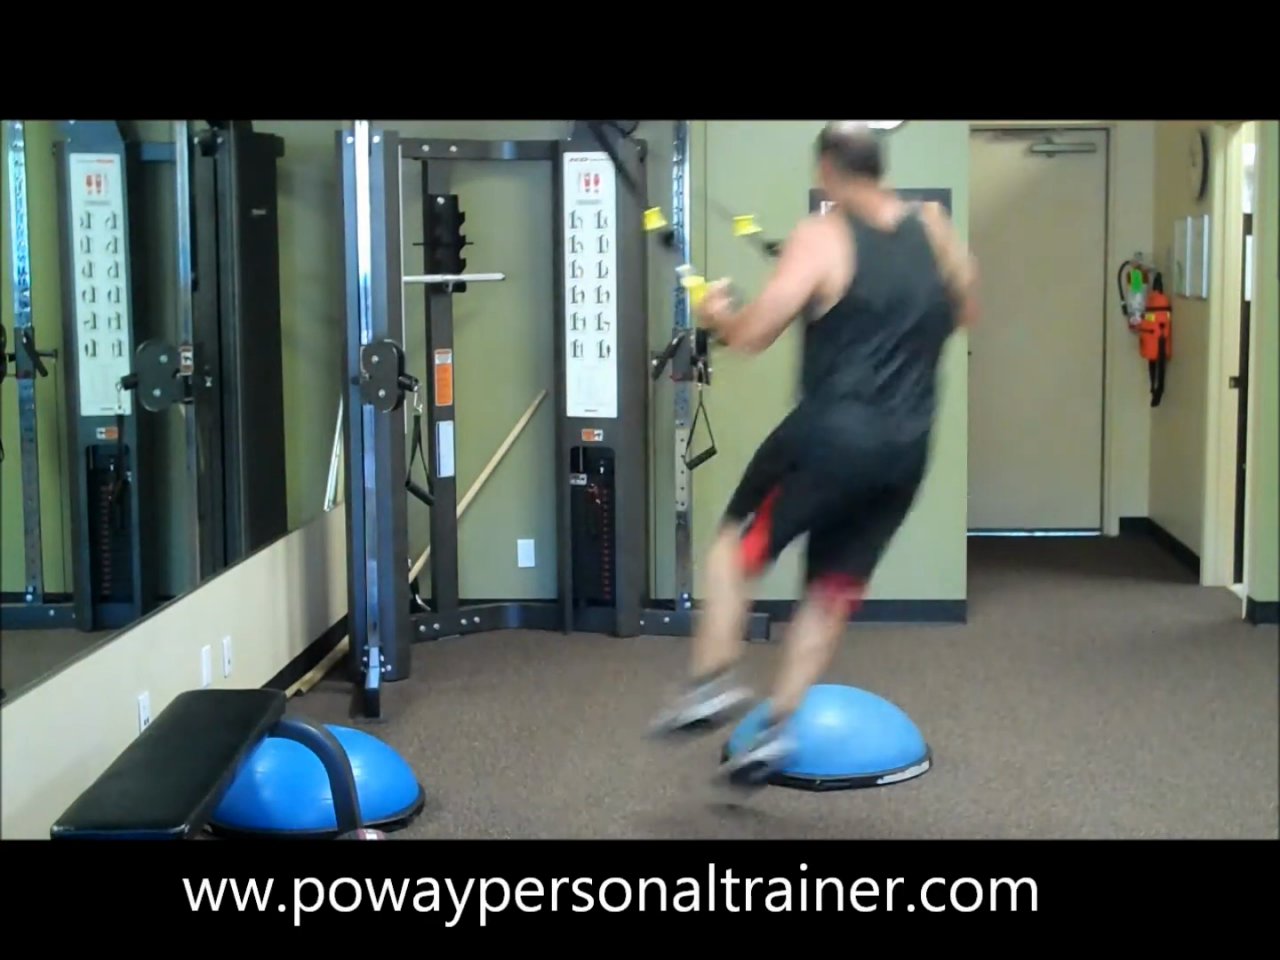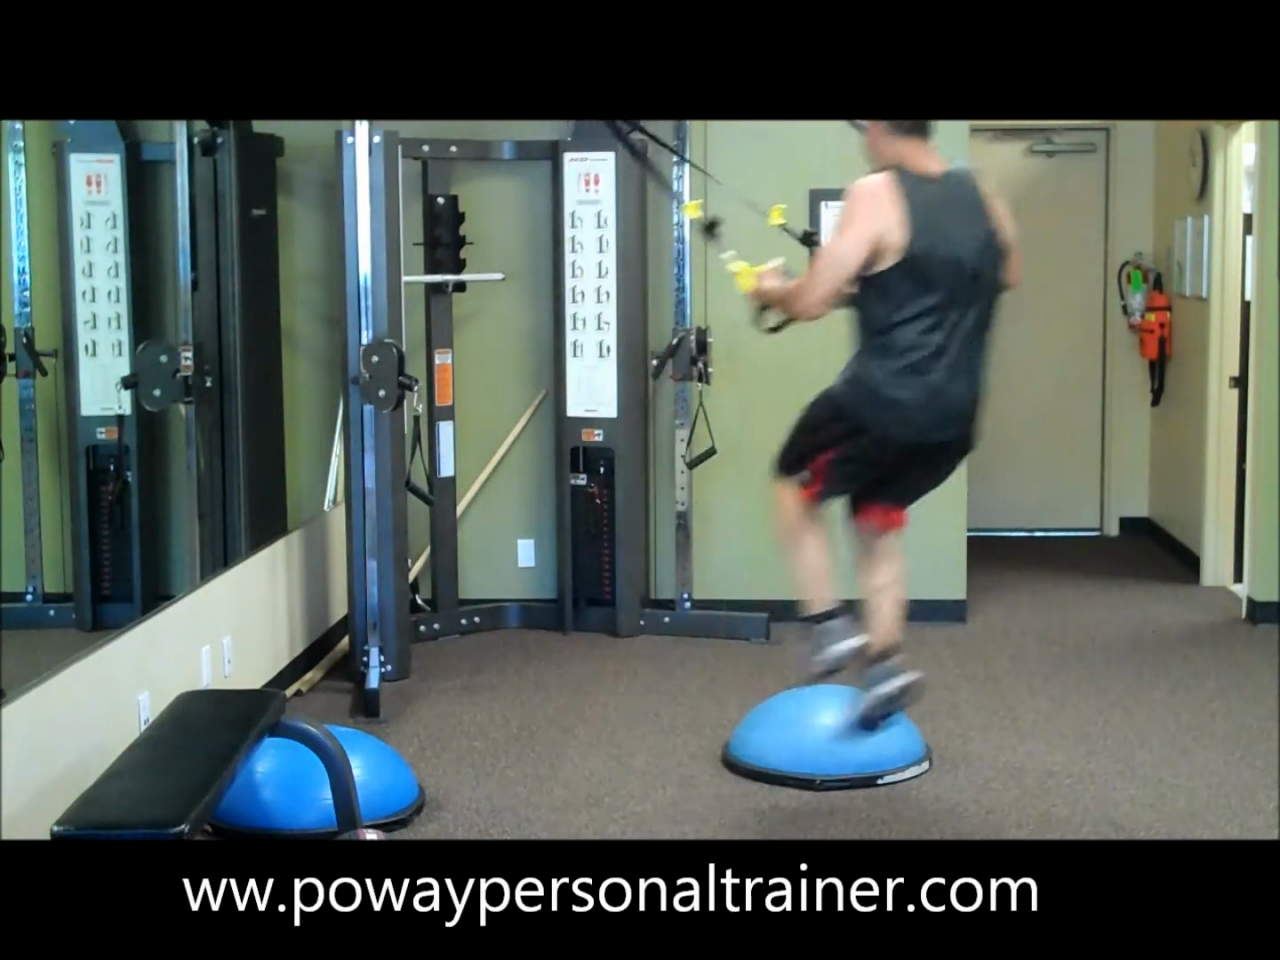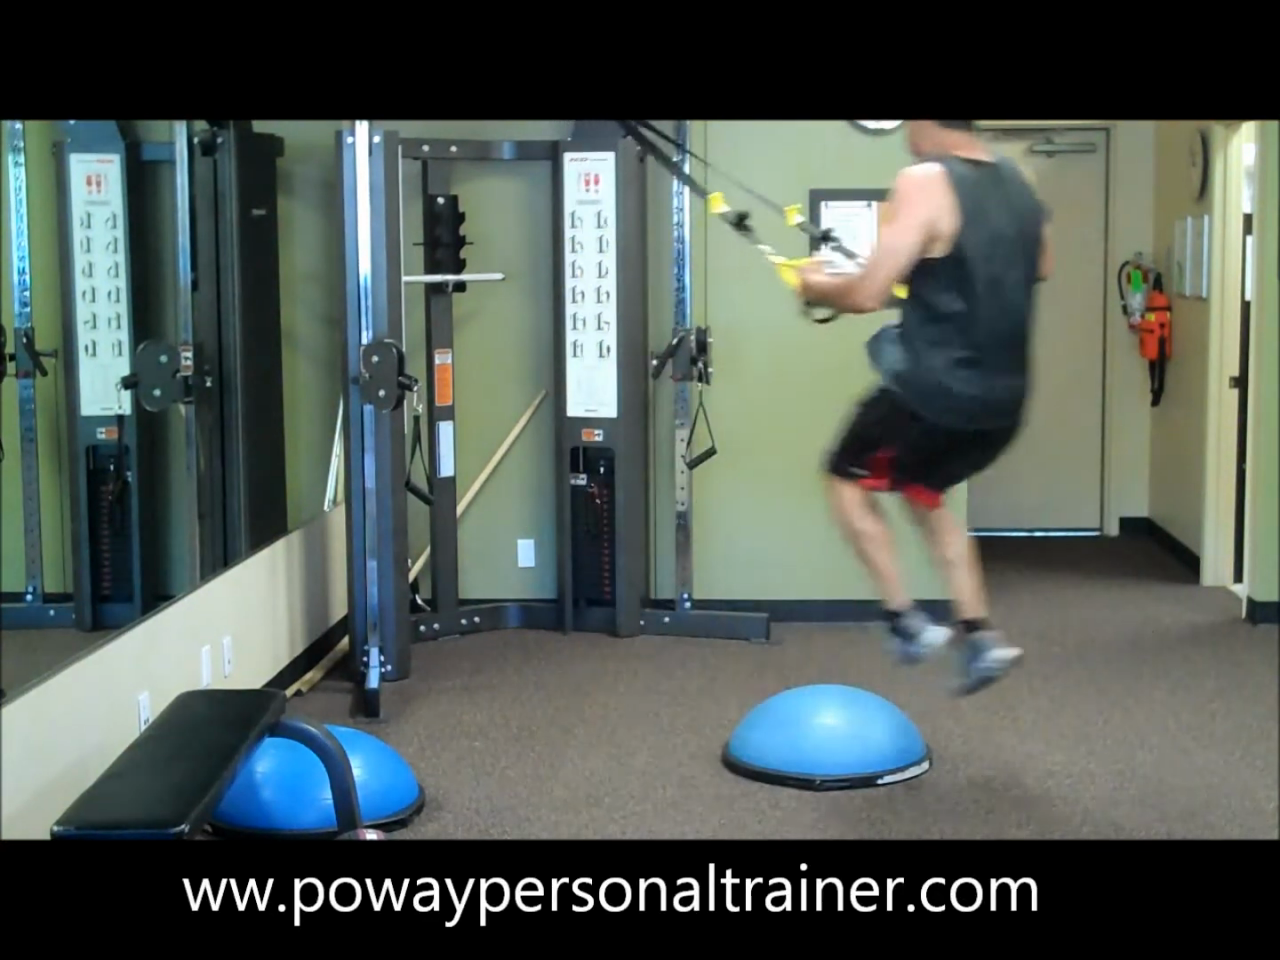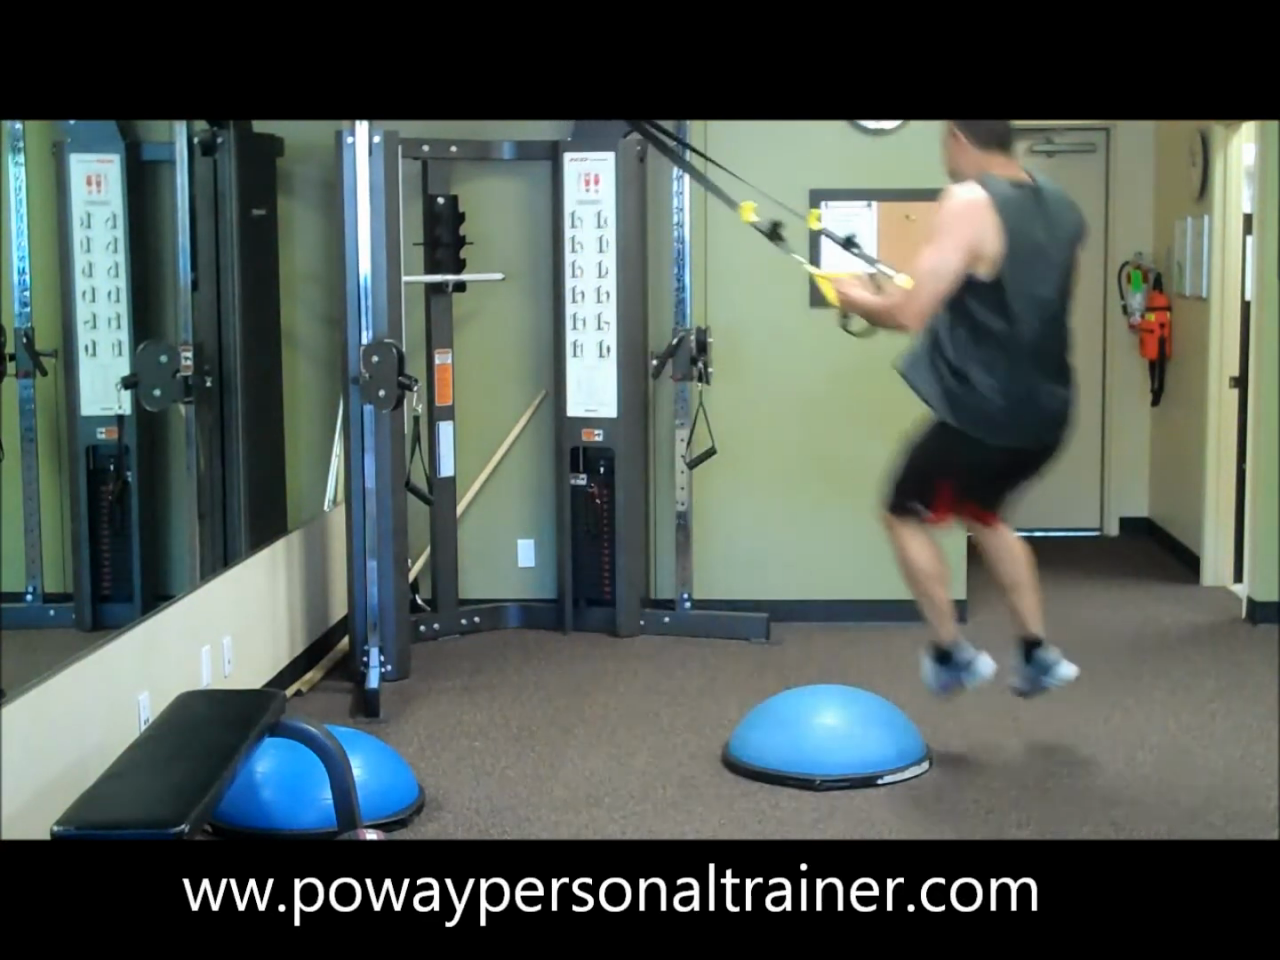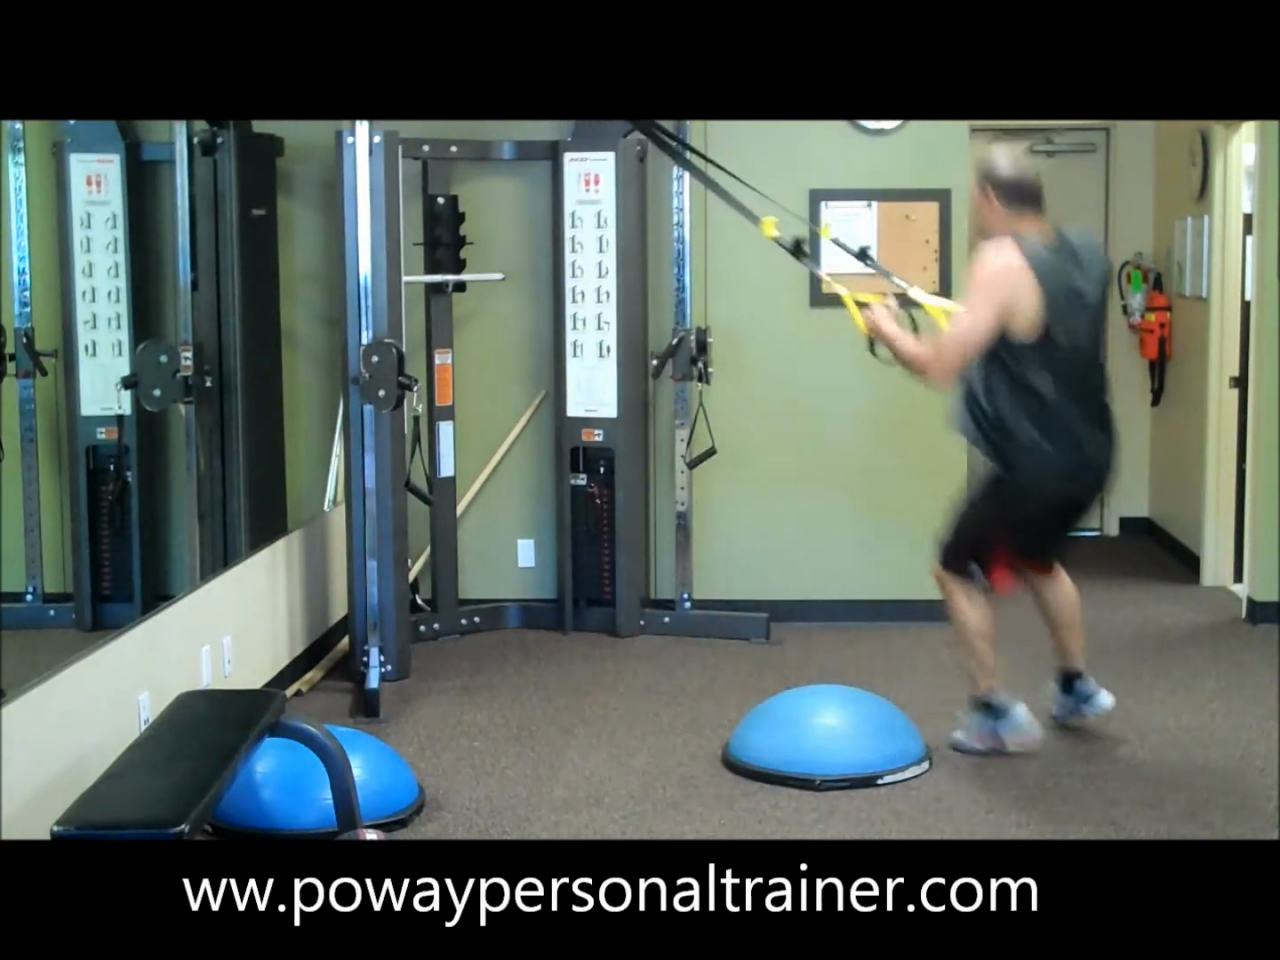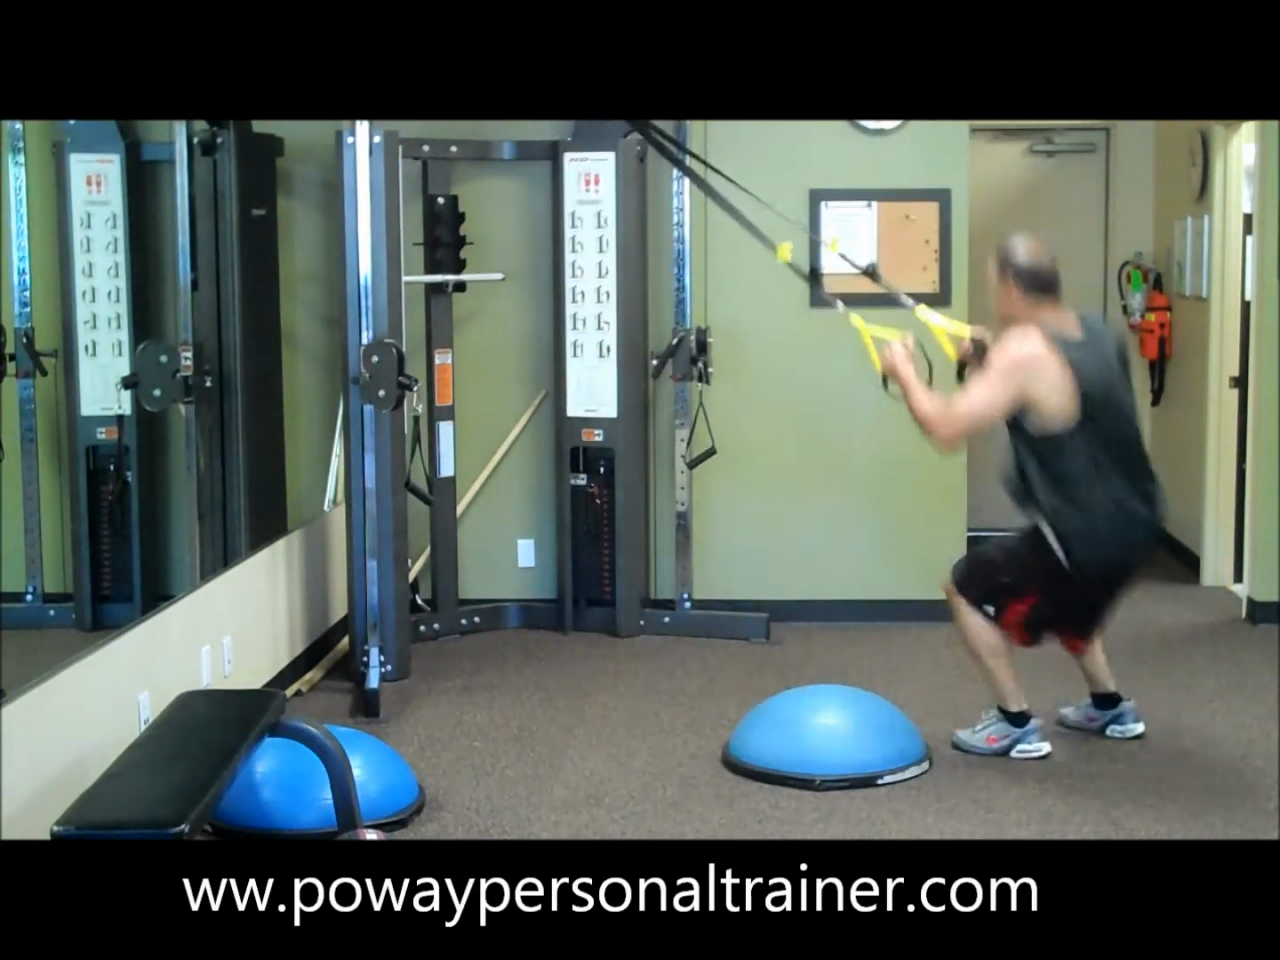
dt=0.1s
person 1, frame 1
left shoulder: (821, 237)
right shoulder: (934, 227)
left elbow: (749, 336)
right elbow: (962, 314)
left wrist: (715, 312)
left hip: (830, 442)
right hip: (902, 455)
left knee: (736, 544)
right knee: (830, 592)
left ankle: (712, 682)
right ankle: (779, 726)
person 1, frame 2
left shoulder: (875, 195)
right shoulder: (979, 193)
left elbow: (810, 302)
right elbow: (1007, 276)
left wrist: (771, 291)
left hip: (884, 401)
right hip: (956, 413)
left knee: (793, 486)
right knee: (881, 521)
left ankle: (829, 626)
right ankle: (885, 659)
person 1, frame 3
left shoulder: (924, 182)
right shoulder: (1021, 185)
left elbow: (867, 295)
right elbow: (1039, 268)
left wrist: (818, 286)
left hip: (934, 391)
right hip: (1002, 400)
left knee: (846, 483)
right knee: (924, 495)
left ankle: (905, 620)
right ankle: (980, 637)
person 1, frame 4
left shoulder: (968, 204)
right shoulder: (1060, 206)
left elbow: (912, 314)
left wrist: (855, 297)
left hip: (985, 414)
right hip: (1046, 413)
left knee: (906, 518)
right knee: (979, 515)
left ankle: (955, 657)
right ankle: (1038, 654)
person 1, frame 5
left shoulder: (1002, 263)
right shoulder: (1086, 255)
left elbow: (940, 368)
left wrist: (885, 326)
left hip: (1036, 465)
right hip: (1089, 459)
left knee: (958, 574)
right knee: (1037, 562)
left ankle: (998, 714)
right ankle: (1078, 686)
person 1, frame 6
left shoulder: (1025, 350)
right shoulder: (1098, 335)
left elbow: (947, 430)
left wrist: (902, 368)
right wrist: (985, 357)
left hip: (1096, 537)
right hip: (1134, 523)
left knee: (969, 591)
right knee: (1060, 601)
left ankle: (1016, 727)
right ankle: (1113, 710)
